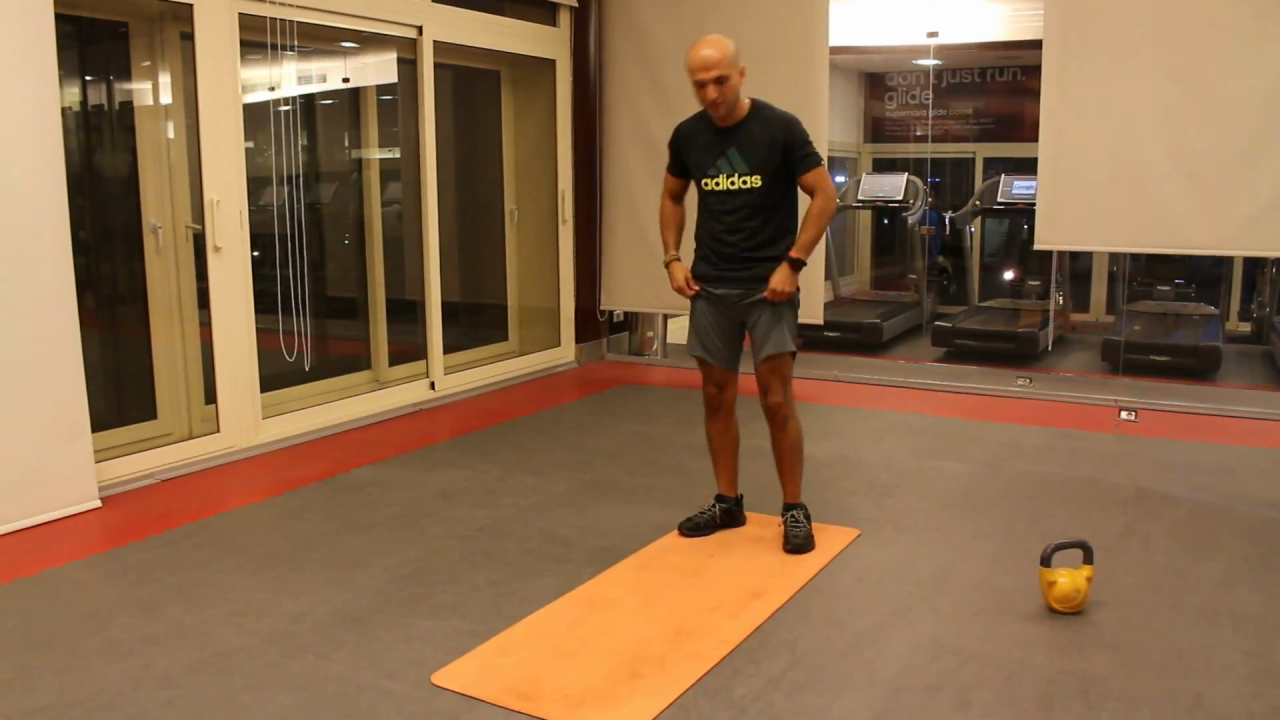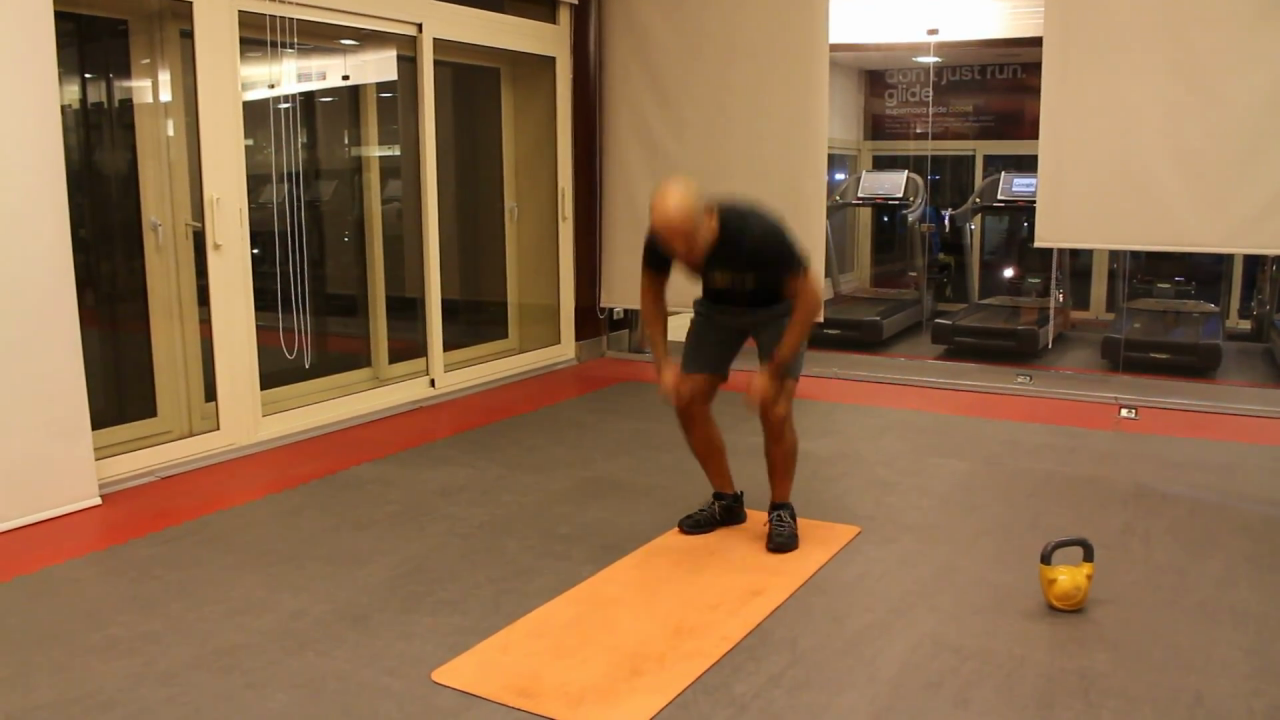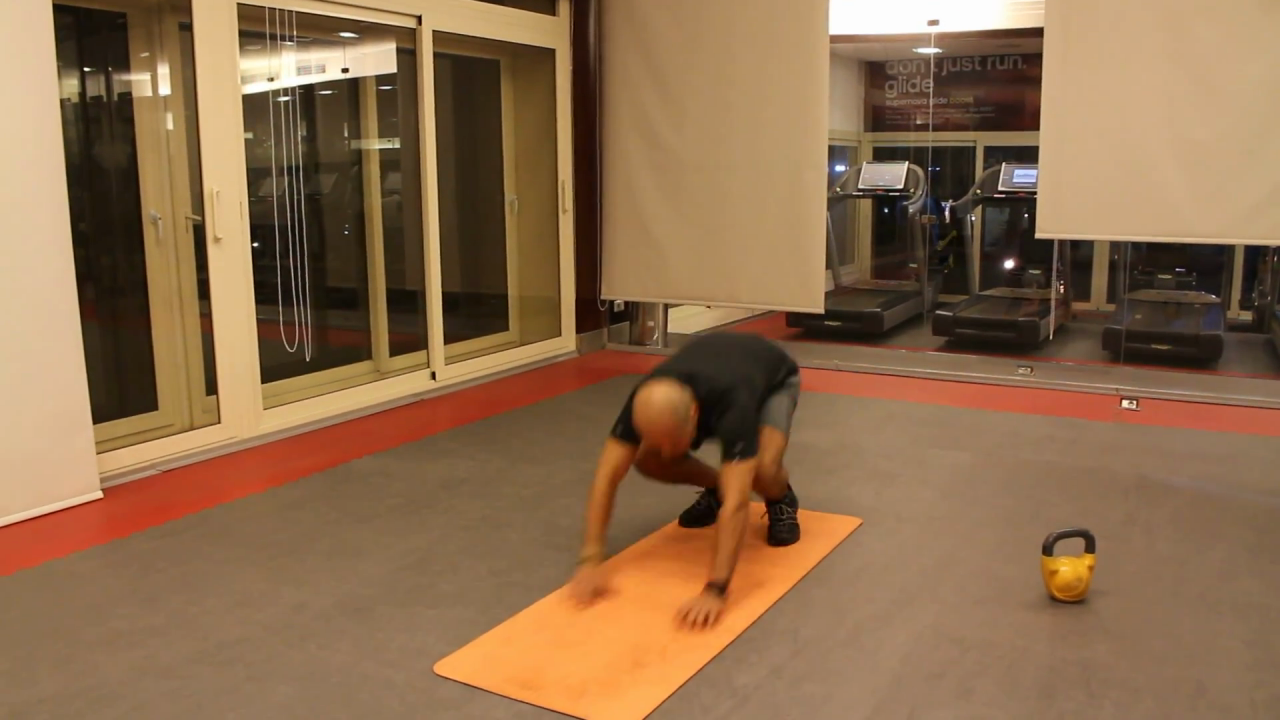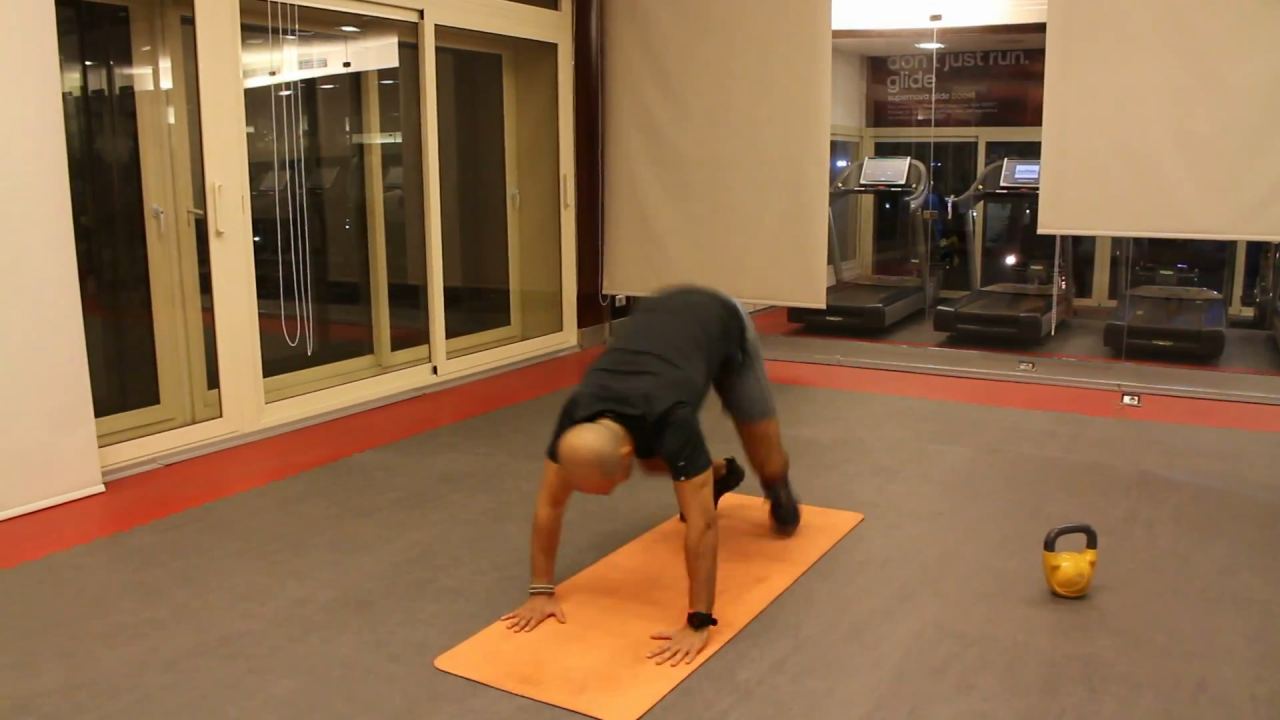
dt=0.3s
person 1, frame 1
left shoulder: (781, 128)
right shoulder: (686, 136)
left elbow: (825, 195)
right elbow: (671, 198)
left wrist: (792, 263)
right wrist: (673, 258)
left hip: (769, 283)
right hip: (711, 284)
left knee: (776, 398)
right knee: (716, 394)
left ankle: (794, 508)
right ankle: (727, 501)
person 1, frame 2
left shoulder: (760, 234)
right shoulder: (660, 240)
left elbow: (809, 298)
right elbow: (652, 291)
left wrist: (773, 369)
right wrist: (661, 362)
left hip: (778, 301)
right hip: (721, 306)
left knee: (776, 409)
right knee: (688, 400)
left ankle: (782, 509)
right ankle: (726, 500)
person 1, frame 3
left shoulder: (734, 408)
right shoulder: (647, 401)
left elbow: (736, 503)
right elbow: (606, 478)
left wrist: (715, 591)
right wrist: (589, 561)
left hip: (773, 379)
right hip: (711, 372)
left knee: (762, 470)
right knee: (646, 461)
left ankle: (781, 501)
right ankle: (716, 487)
person 1, frame 4
left shoulder: (670, 421)
right shoulder: (578, 419)
left elbow: (703, 523)
right elbow: (549, 504)
left wrist: (698, 623)
right wrist: (540, 591)
left hip: (723, 326)
left knee: (764, 457)
right knee: (653, 461)
left ankle: (778, 488)
right ankle: (718, 473)
